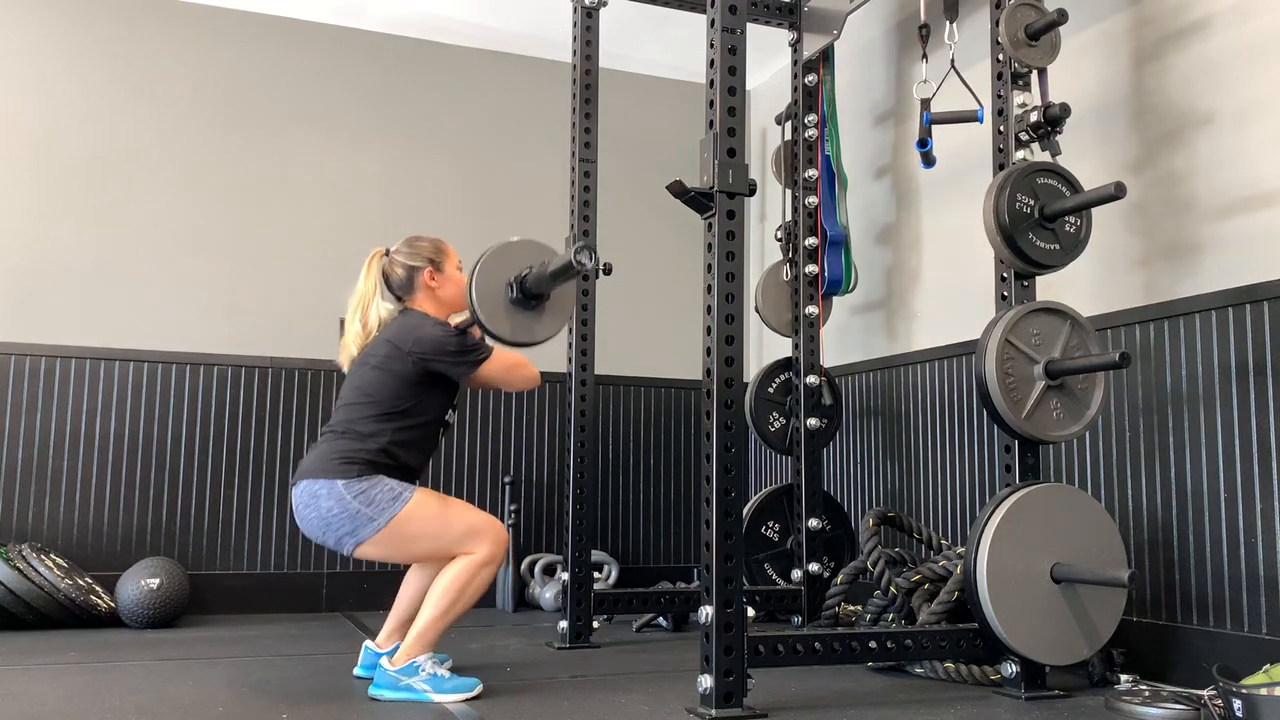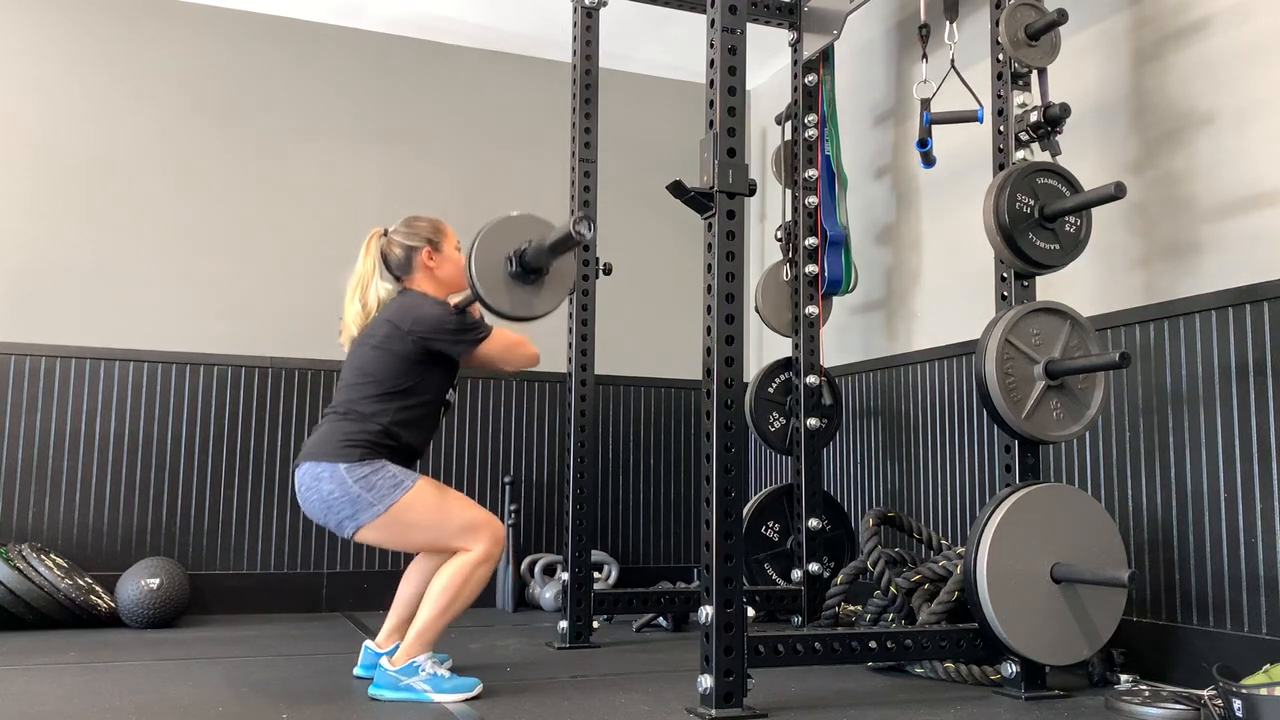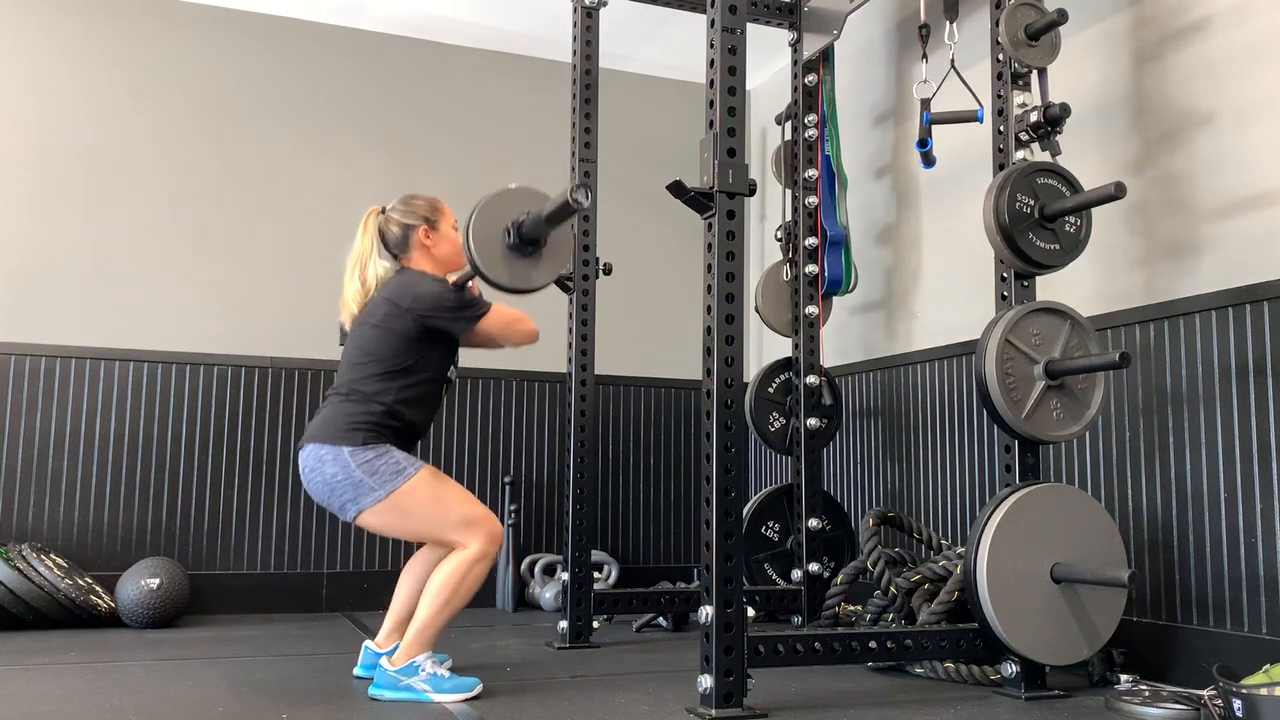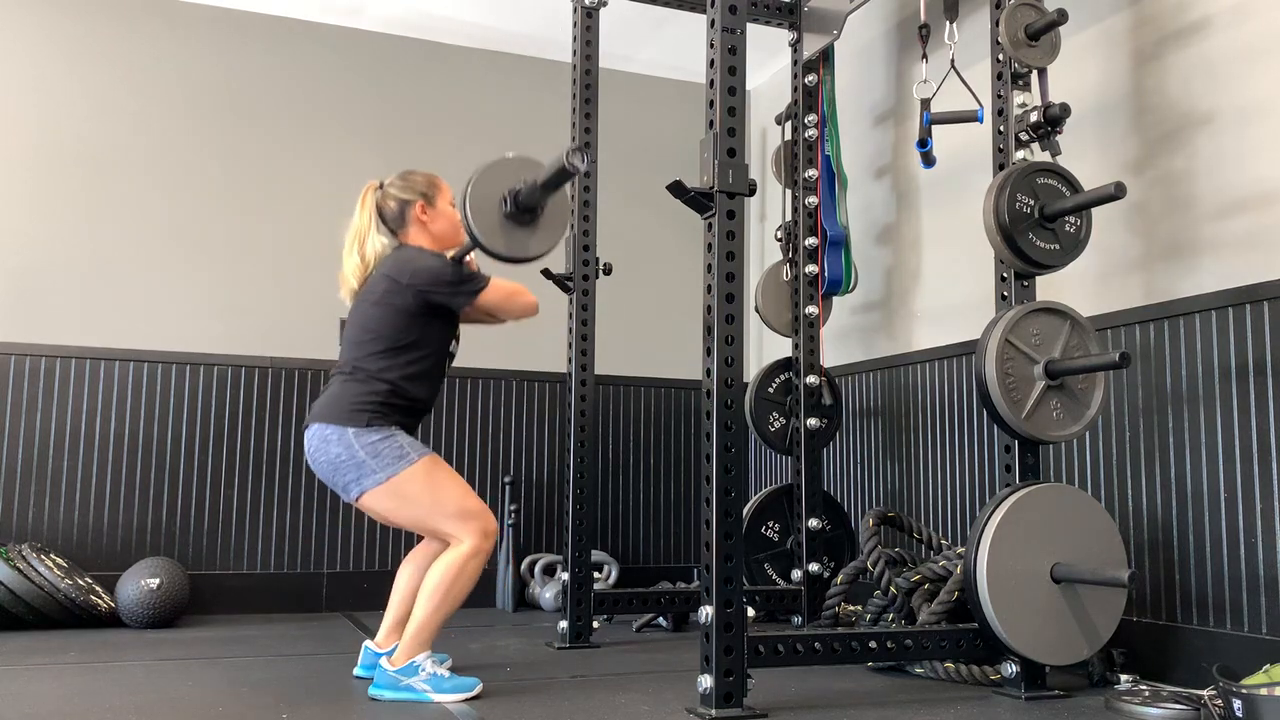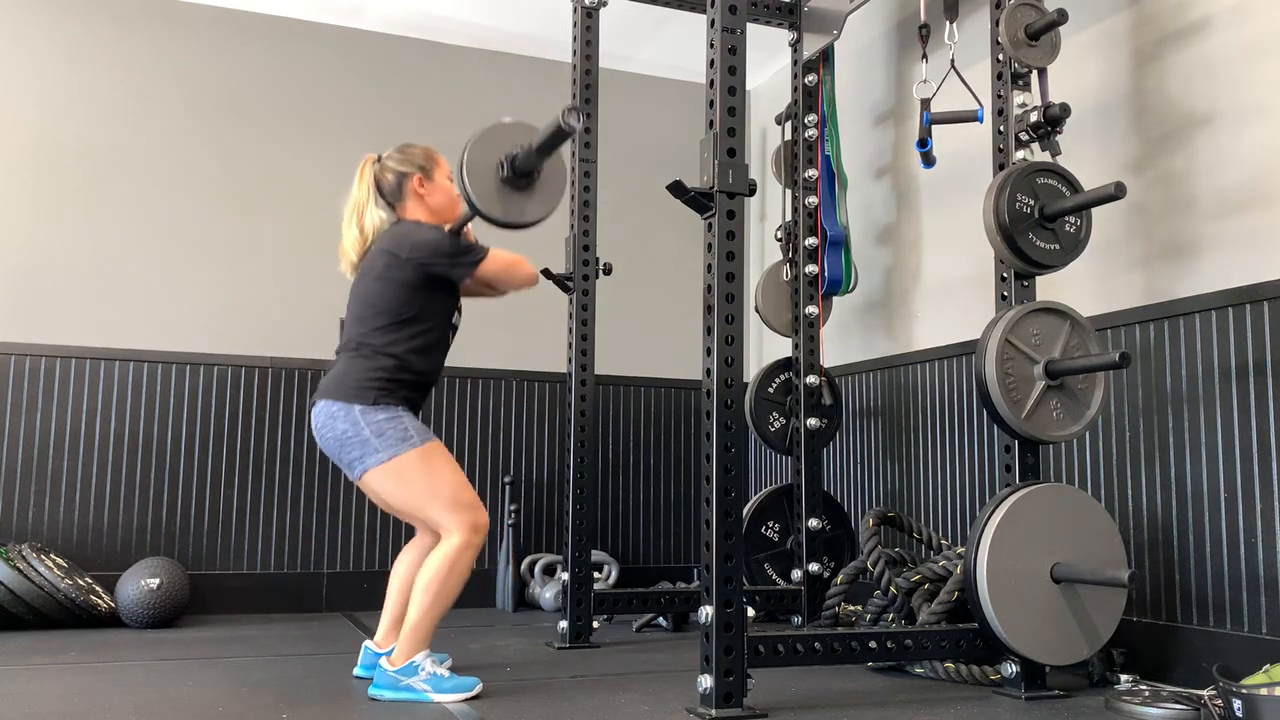
dt=0.1s
person 1, frame 1
left shoulder: (407, 334)
right shoulder: (429, 336)
right elbow: (524, 376)
left wrist: (472, 339)
right wrist: (481, 337)
left hip: (330, 492)
right hip: (342, 493)
left knee: (458, 540)
right knee: (488, 540)
left ankle: (385, 648)
right ankle: (405, 666)
person 1, frame 2
left shoulder: (407, 315)
right shoulder: (428, 315)
left elbow: (490, 359)
right elbow: (524, 355)
left wrist: (469, 320)
right wrist: (476, 320)
left hip: (332, 472)
right hip: (348, 472)
left knee: (457, 539)
right knee: (485, 537)
left ankle: (384, 648)
right ankle: (404, 667)
person 1, frame 3
left shoulder: (406, 295)
right shoulder: (426, 293)
left elbow: (489, 333)
right elbow: (523, 331)
left wrist: (469, 299)
right wrist: (477, 297)
left hip: (337, 455)
right hip: (350, 456)
left knee: (457, 534)
right knee: (482, 535)
left ankle: (384, 647)
right ankle: (404, 666)
person 1, frame 4
left shoulder: (405, 273)
right shoulder: (425, 268)
left elbow: (489, 311)
right elbow: (523, 304)
left wrist: (469, 280)
right wrist: (472, 275)
left hip: (344, 432)
right hip: (360, 432)
left knee: (448, 534)
right knee: (475, 531)
left ankle: (383, 649)
right ankle: (403, 666)
person 1, frame 5
left shoulder: (404, 247)
right shoulder: (424, 242)
left elbow: (487, 283)
right elbow: (523, 275)
left wrist: (467, 249)
right wrist: (478, 251)
left hip: (351, 411)
right hip: (366, 411)
left knee: (441, 527)
right knee: (465, 524)
left ankle: (383, 647)
right ankle: (403, 665)
